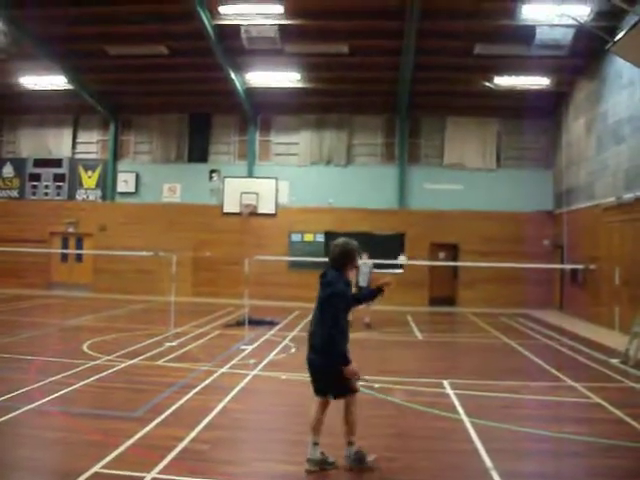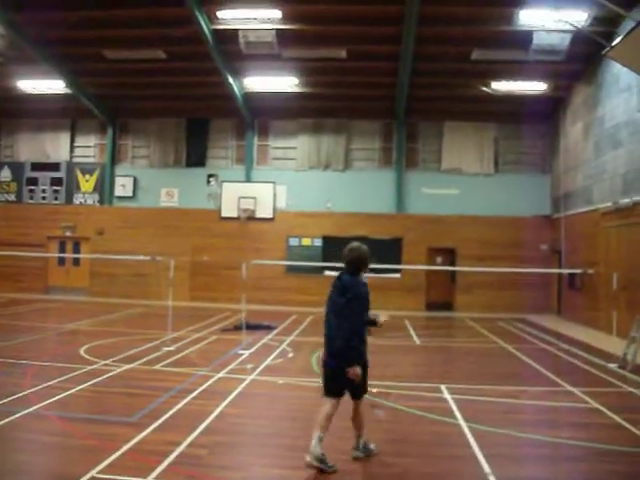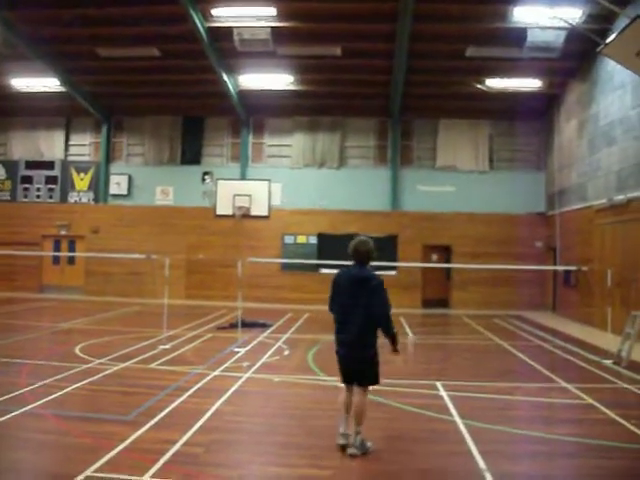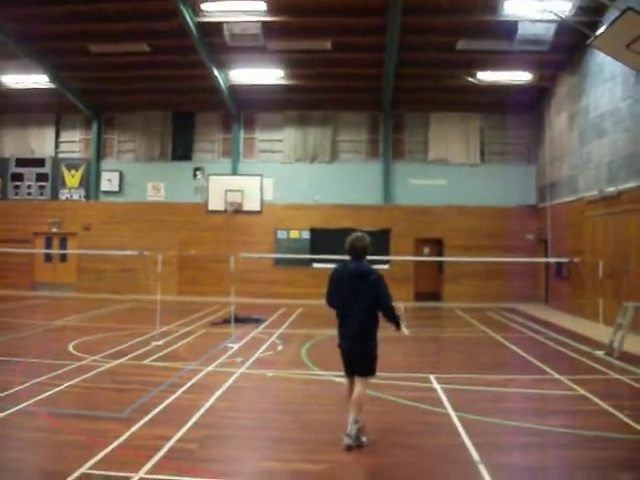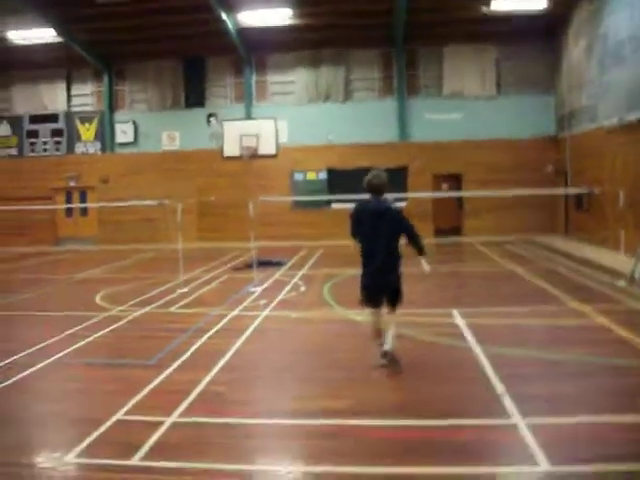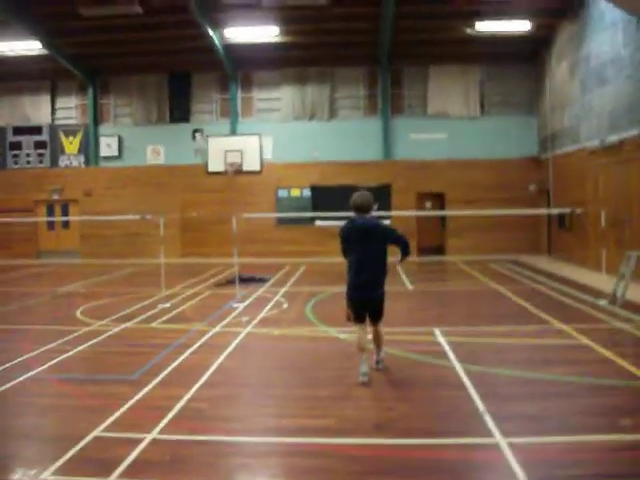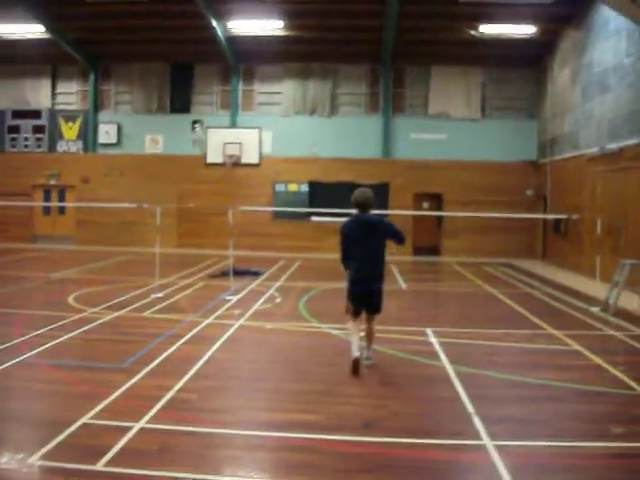
dt=0.3s
person 1, frame 1
left shoulder: (334, 281)
right shoulder: (337, 288)
left elbow: (352, 299)
right elbow: (333, 330)
left wrist: (377, 290)
right wrist: (346, 362)
left hip: (316, 354)
right hip: (331, 356)
left knee: (322, 401)
right knee: (350, 399)
left ankle: (314, 455)
right ankle: (352, 453)
person 1, frame 2
left shoulder: (340, 284)
right shoulder: (359, 290)
right elbow: (353, 327)
left wrist: (373, 320)
right wrist: (354, 363)
left hip: (332, 355)
right hip: (351, 357)
left knee: (331, 402)
right knee: (357, 401)
left ankle: (315, 450)
right ankle: (360, 446)
person 1, frame 3
left shoulder: (340, 278)
right shoulder: (375, 282)
left elbow: (333, 307)
right elbow: (382, 316)
right wrist: (393, 340)
left hip: (343, 344)
right hip: (364, 346)
left knee: (348, 389)
right knee: (361, 392)
left ankle: (343, 434)
right ankle: (356, 441)
person 1, frame 4
left shoulder: (337, 273)
right shoulder: (374, 277)
left elbow: (330, 301)
right elbow: (385, 306)
right wrist: (396, 322)
left hip: (345, 336)
right hip: (366, 337)
left knee: (351, 380)
right knee: (361, 383)
left ankle: (354, 423)
right ankle: (351, 433)
person 1, frame 5
left shoulder: (358, 211)
right shoulder: (394, 213)
left elbow: (355, 234)
right elbow: (412, 235)
right wrist: (420, 252)
left hip: (369, 271)
right hip: (390, 271)
left knee: (375, 311)
right knee: (392, 309)
left ankle: (382, 352)
right ankle: (388, 345)
person 1, frame 6
left shoulder: (346, 230)
right shoulder: (382, 229)
right elbow: (404, 243)
right wrist: (403, 256)
left hip: (355, 286)
right hip: (376, 287)
left knee: (361, 327)
right knee: (376, 325)
left ankle: (364, 370)
right ankle: (379, 359)
person 1, frame 7
left shoulder: (348, 227)
right shoulder: (382, 224)
left elbow: (344, 253)
right elbow: (401, 239)
right wrist: (395, 240)
left hip: (356, 280)
right hip: (375, 281)
left knee: (354, 319)
right knee: (370, 319)
left ankle: (356, 351)
right ankle: (368, 354)
